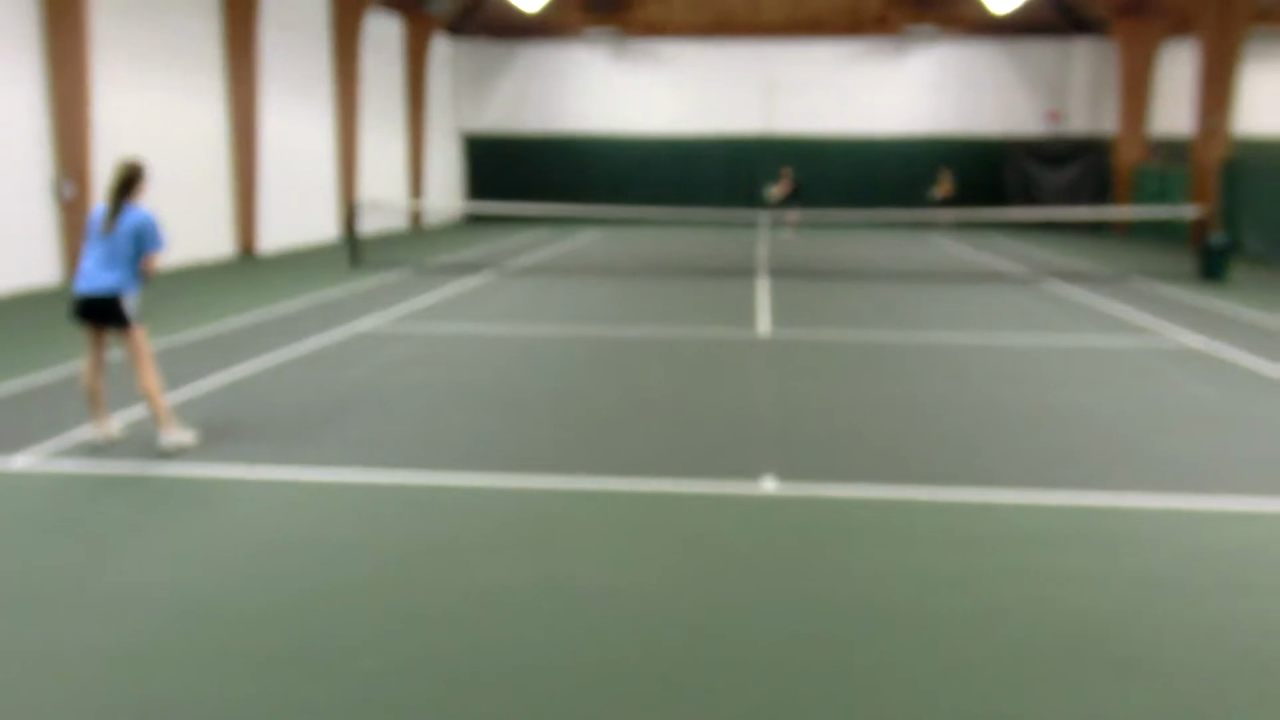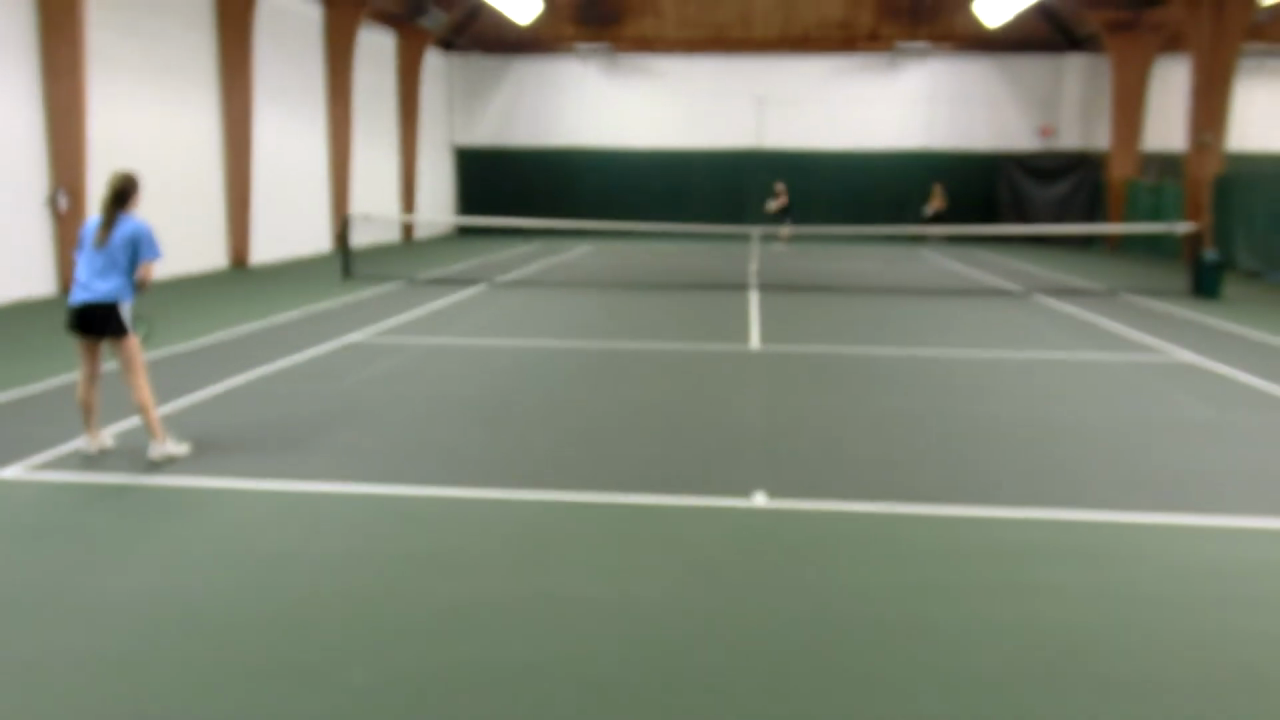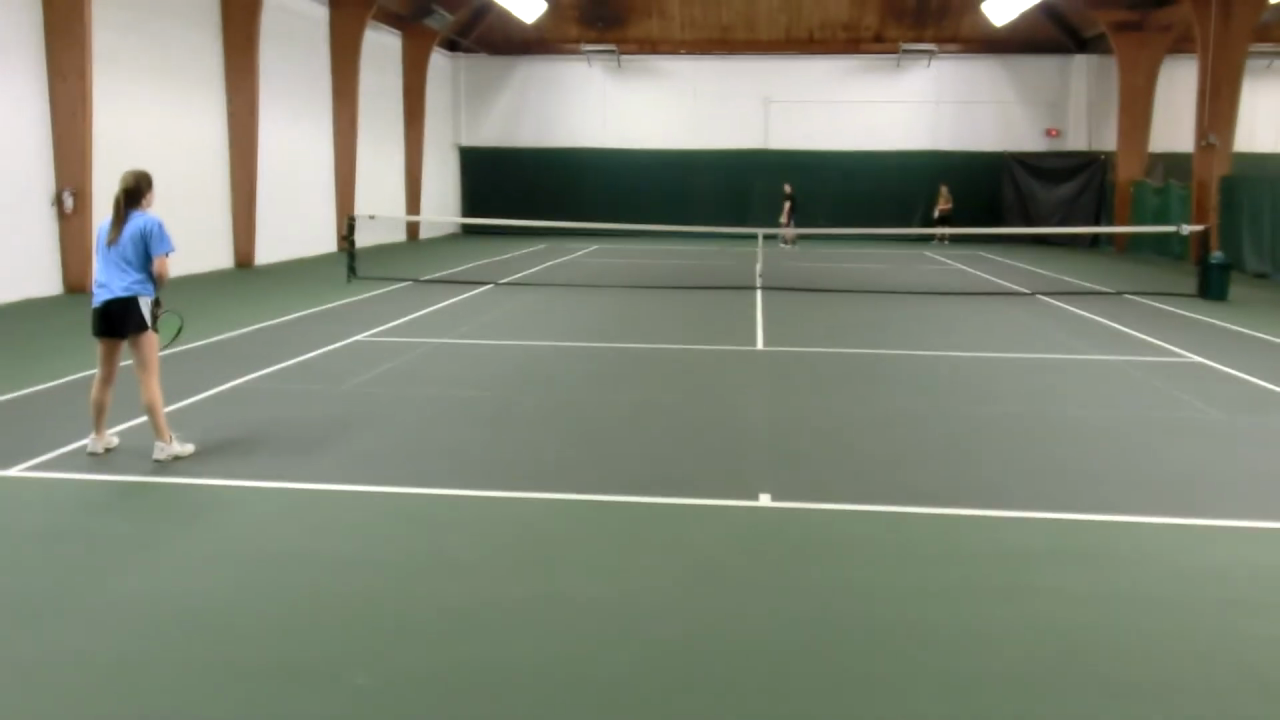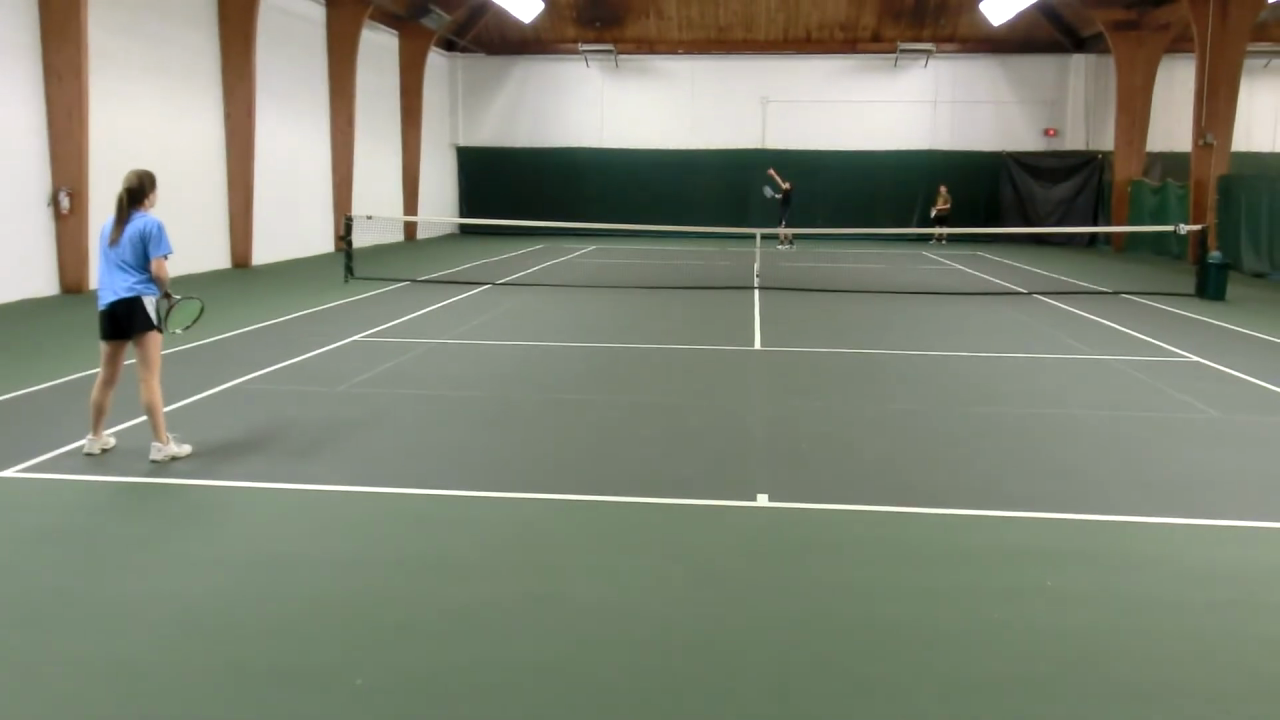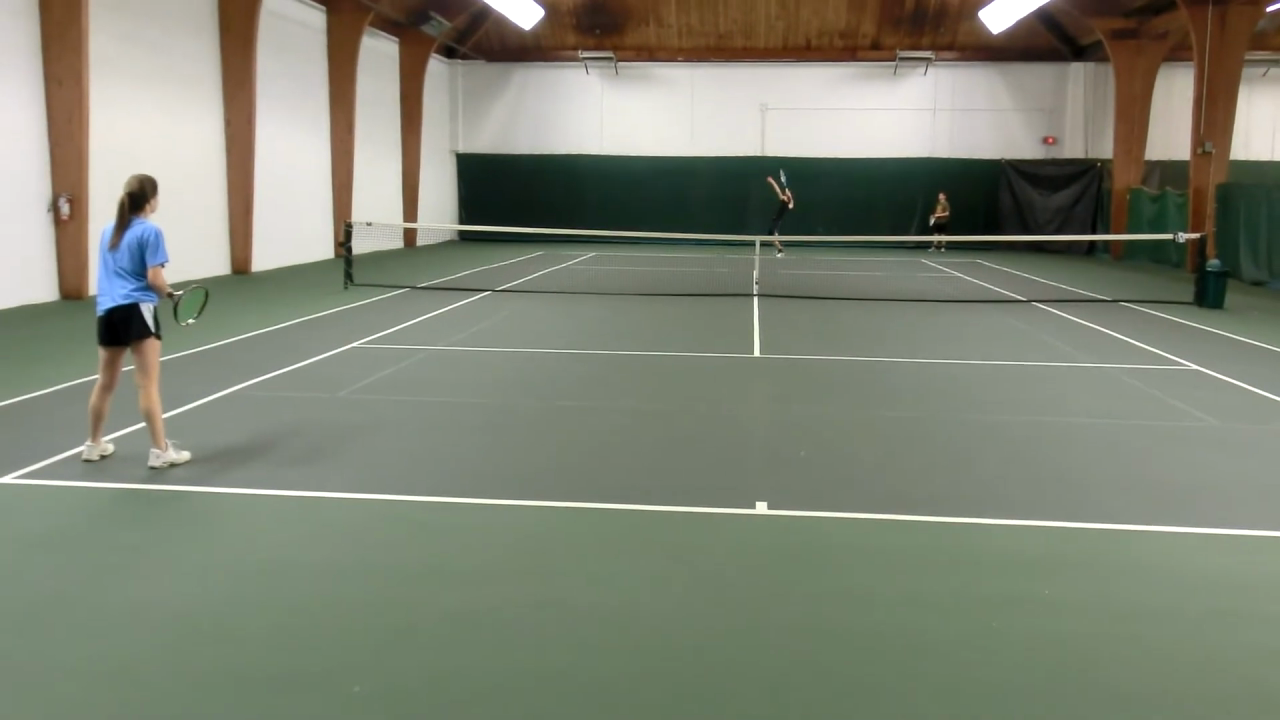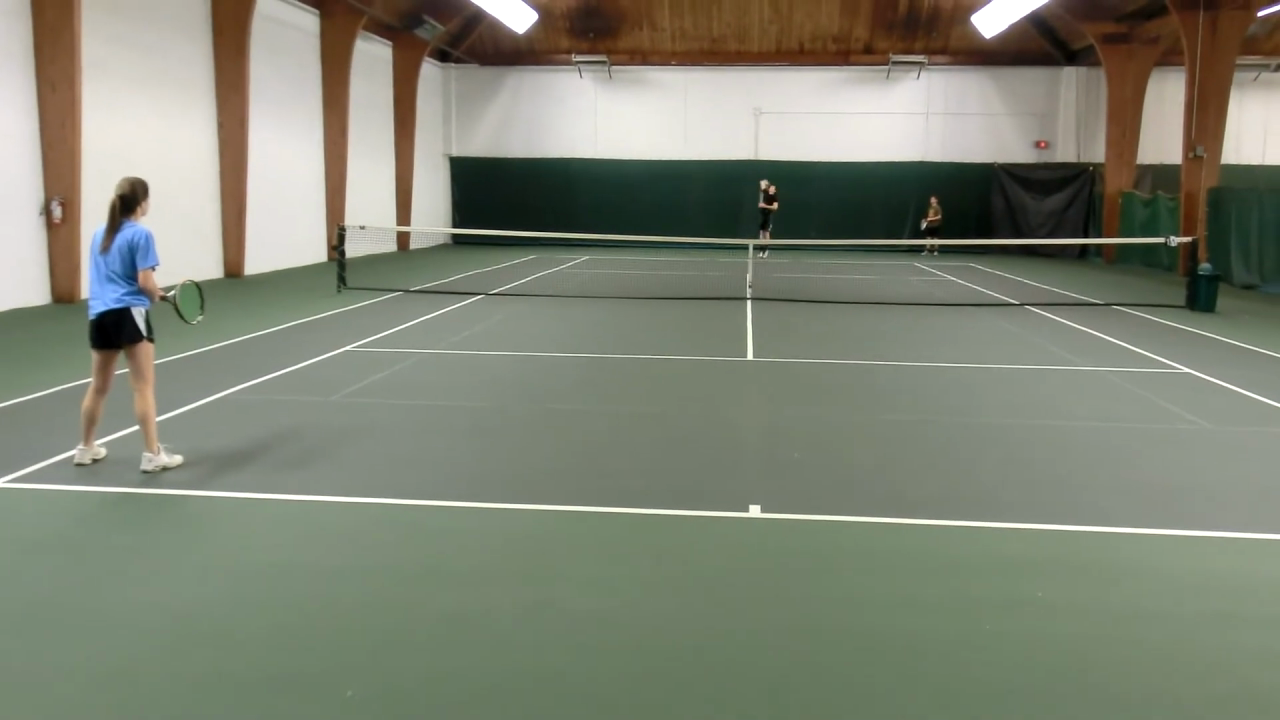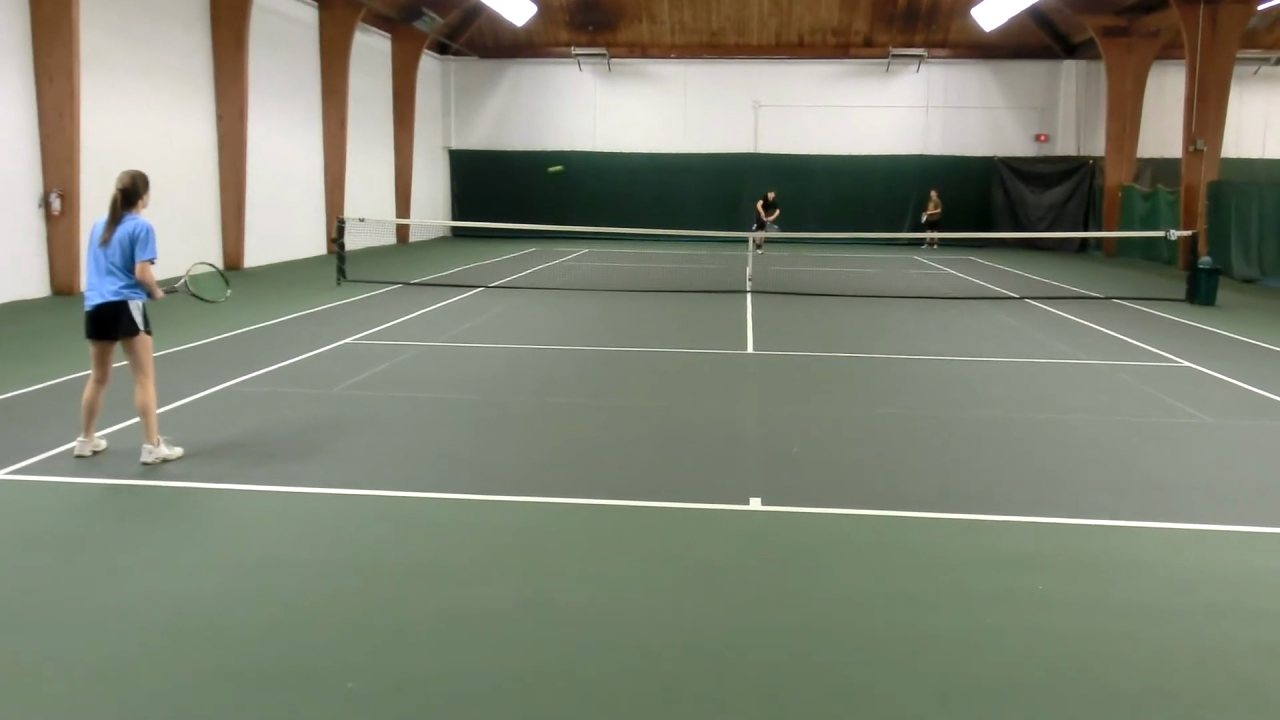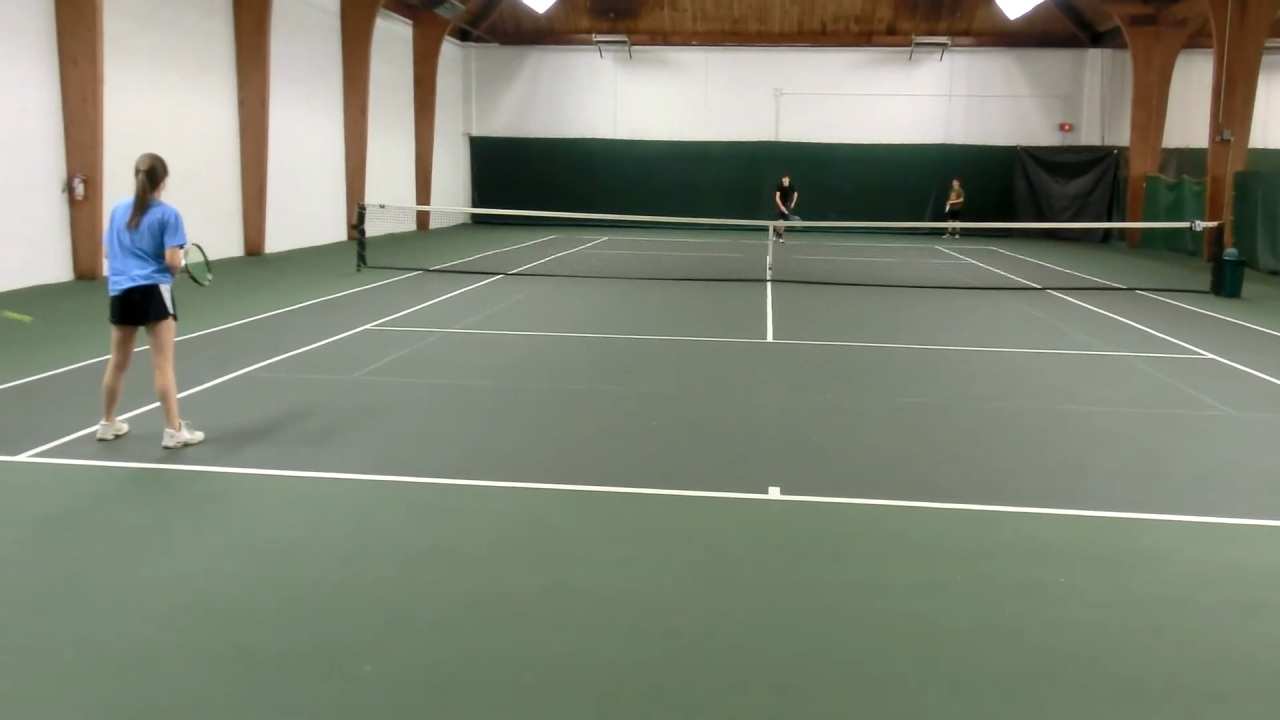
dt=0.4s
person 1, frame 1
left shoulder: (98, 213)
right shoulder: (143, 219)
left elbow: (88, 251)
right elbow: (149, 267)
left hip: (86, 293)
right hip: (117, 295)
left knee: (95, 360)
right knee: (145, 364)
left ankle: (101, 425)
right ankle: (167, 428)
person 1, frame 2
left shoulder: (90, 225)
right shoulder: (138, 229)
left elbow: (80, 263)
right elbow: (144, 277)
left hip: (80, 304)
right hip: (112, 305)
left knee: (89, 373)
right knee: (136, 376)
left ankle: (92, 437)
right ankle: (158, 441)
person 1, frame 3
left shoulder: (105, 226)
right shoulder: (150, 223)
right elbow: (160, 270)
right wrist: (157, 290)
left hip: (102, 303)
right hip: (132, 302)
left knee: (105, 375)
right knee: (148, 376)
left ankle: (98, 437)
right ankle: (164, 443)
person 1, frame 4
left shoulder: (108, 226)
right shoulder: (150, 224)
right elbow: (158, 271)
right wrist: (164, 289)
left hip: (108, 305)
right hip: (138, 303)
left knee: (107, 376)
right knee: (150, 377)
left ankle: (95, 437)
right ankle: (161, 443)
person 1, frame 5
left shoulder: (109, 231)
right shoulder: (149, 231)
right elbow: (154, 279)
right wrist: (166, 292)
left hip: (107, 311)
right hip: (136, 310)
left knee: (105, 382)
right knee: (148, 384)
left ankle: (93, 444)
right ankle: (160, 450)
person 1, frame 6
left shoulder: (100, 234)
right shoulder: (140, 234)
right elbow: (145, 282)
right wrist: (157, 295)
left hip: (99, 315)
right hip: (128, 313)
left knee: (98, 385)
right knee: (143, 387)
left ankle: (86, 447)
right ankle: (152, 454)
person 1, frame 7
left shoulder: (100, 225)
right shoulder: (141, 228)
left elbow: (96, 268)
right elbow: (142, 274)
right wrist: (155, 291)
left hip: (95, 307)
right hip: (125, 306)
left knee: (98, 377)
right knee: (144, 379)
left ankle: (86, 439)
right ankle: (152, 446)
person 1, frame 8
left shoulder: (118, 210)
right shoulder: (167, 214)
left elbow: (107, 252)
right elbow: (173, 261)
right wrist: (177, 268)
left hip: (120, 292)
right hip: (153, 291)
left knee: (118, 362)
right knee: (163, 364)
left ankle: (108, 423)
right ankle: (173, 430)
